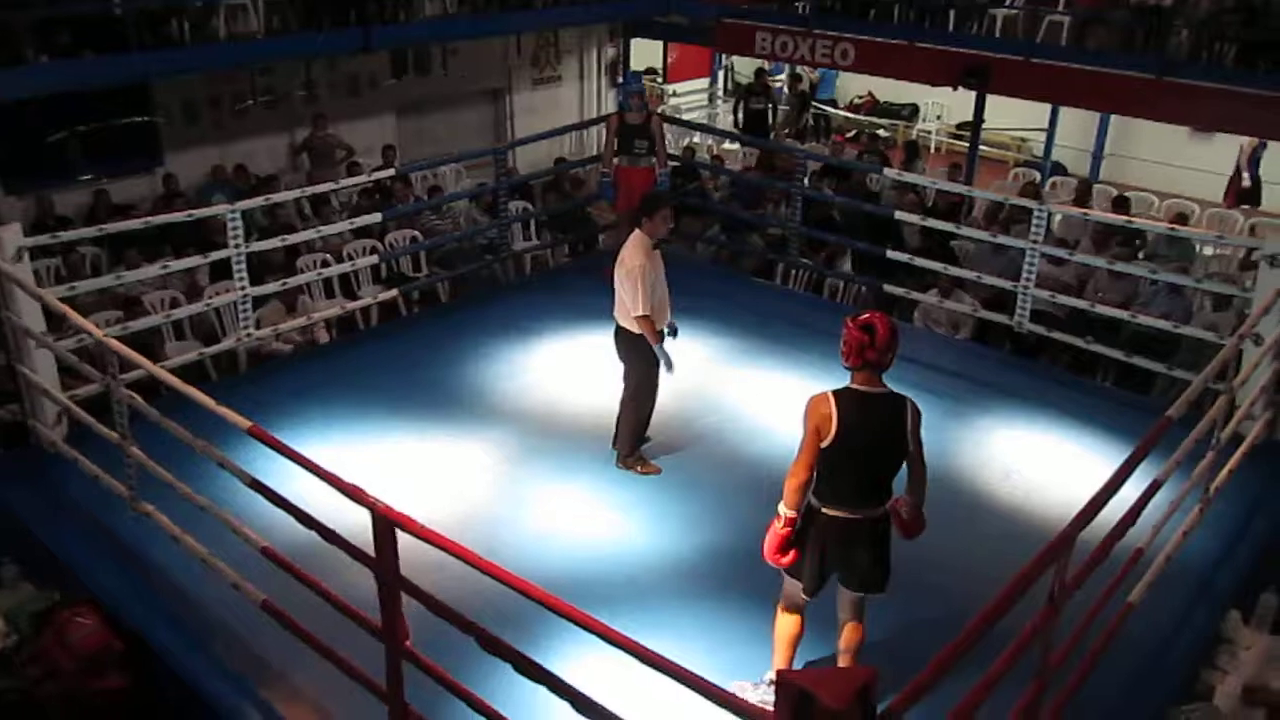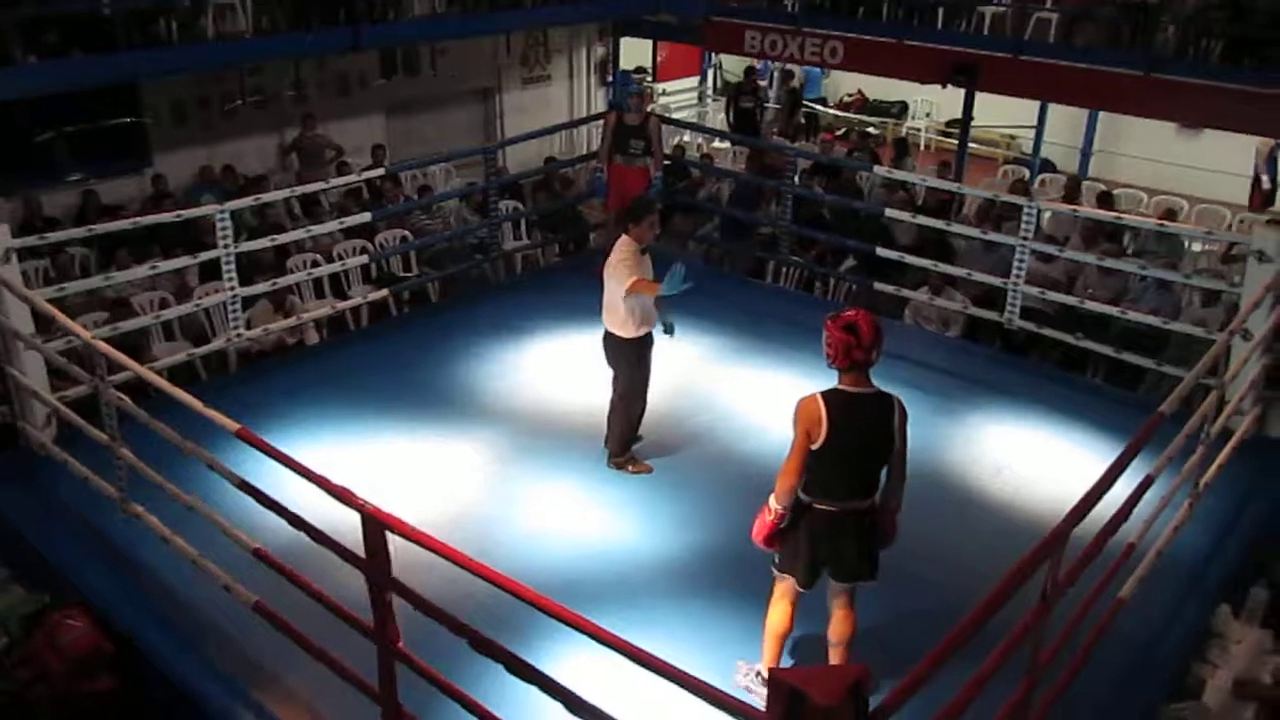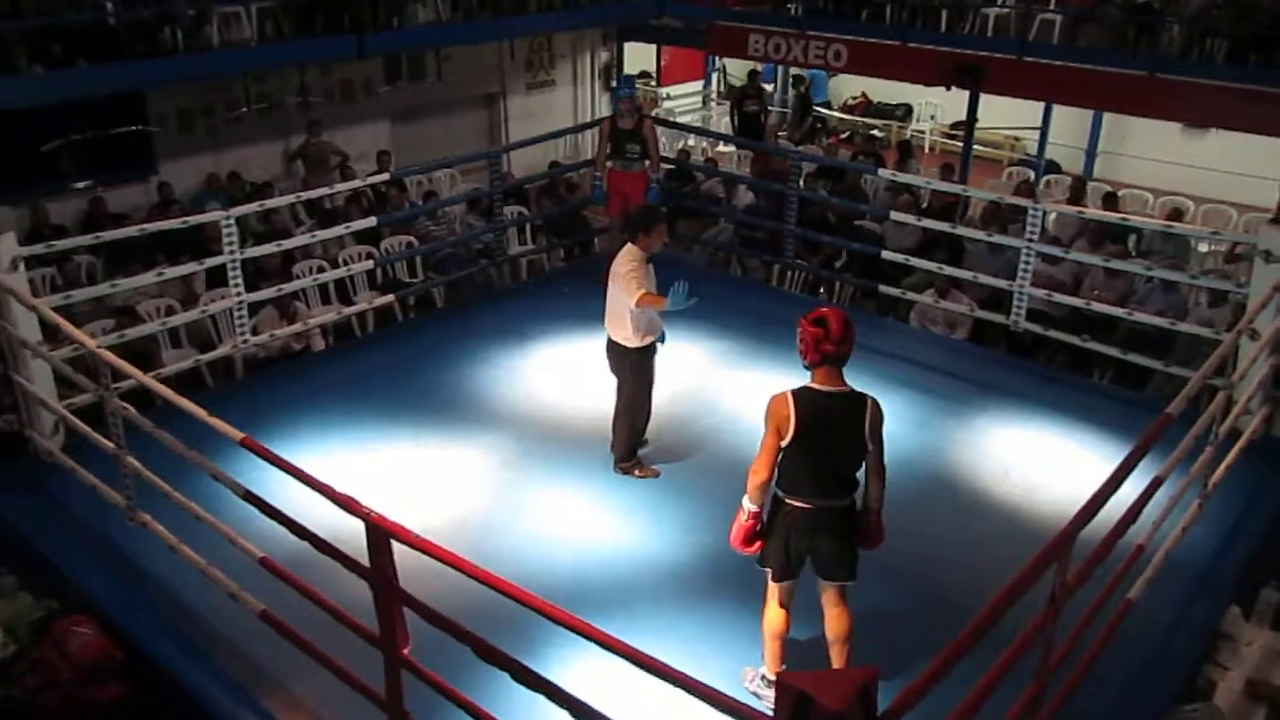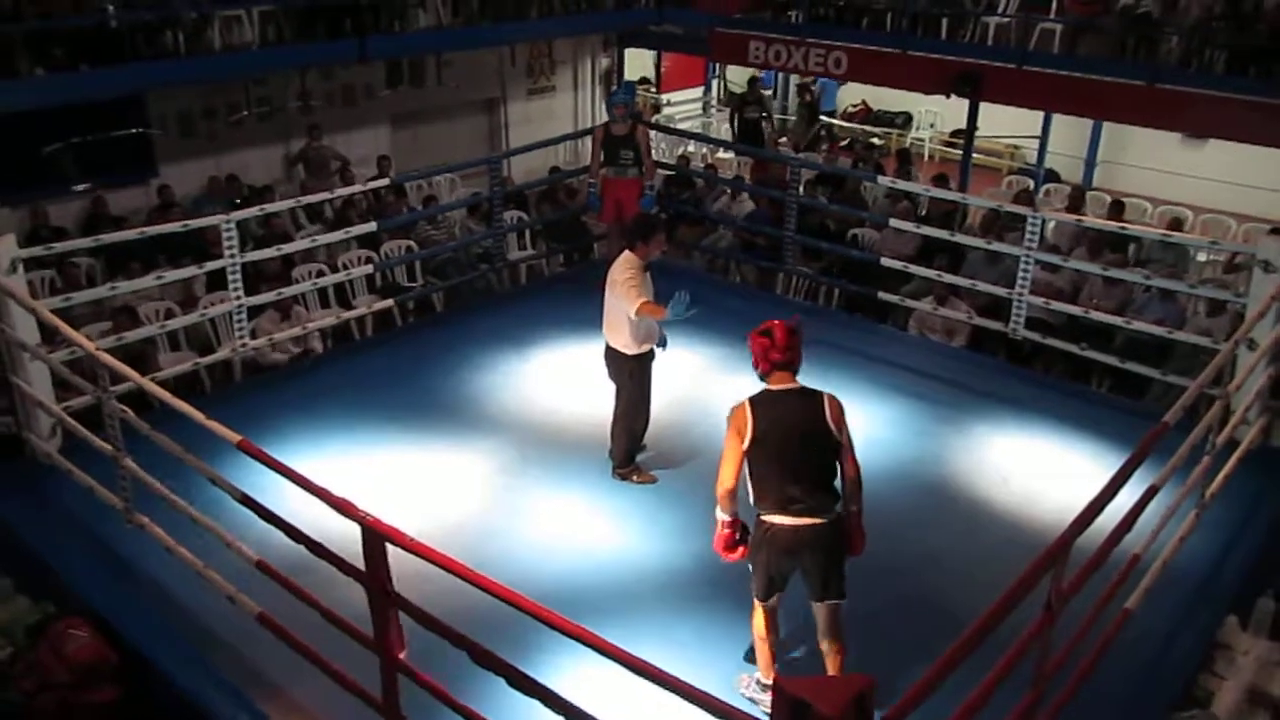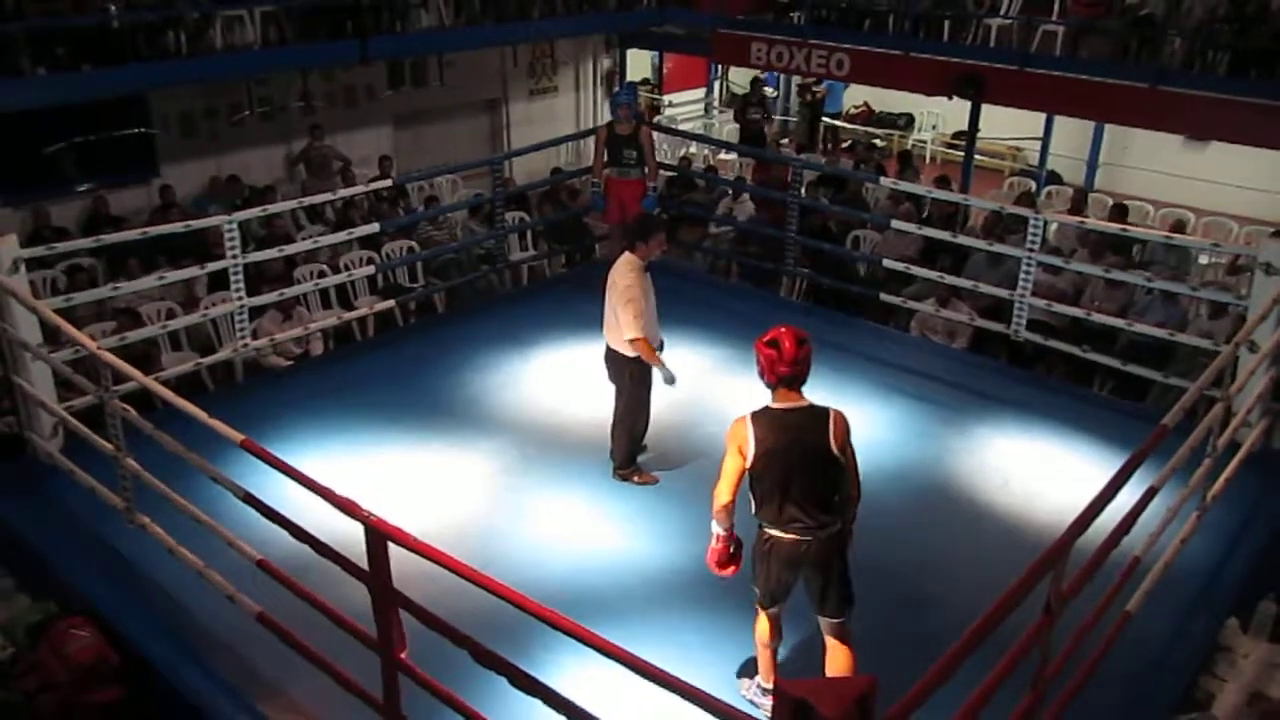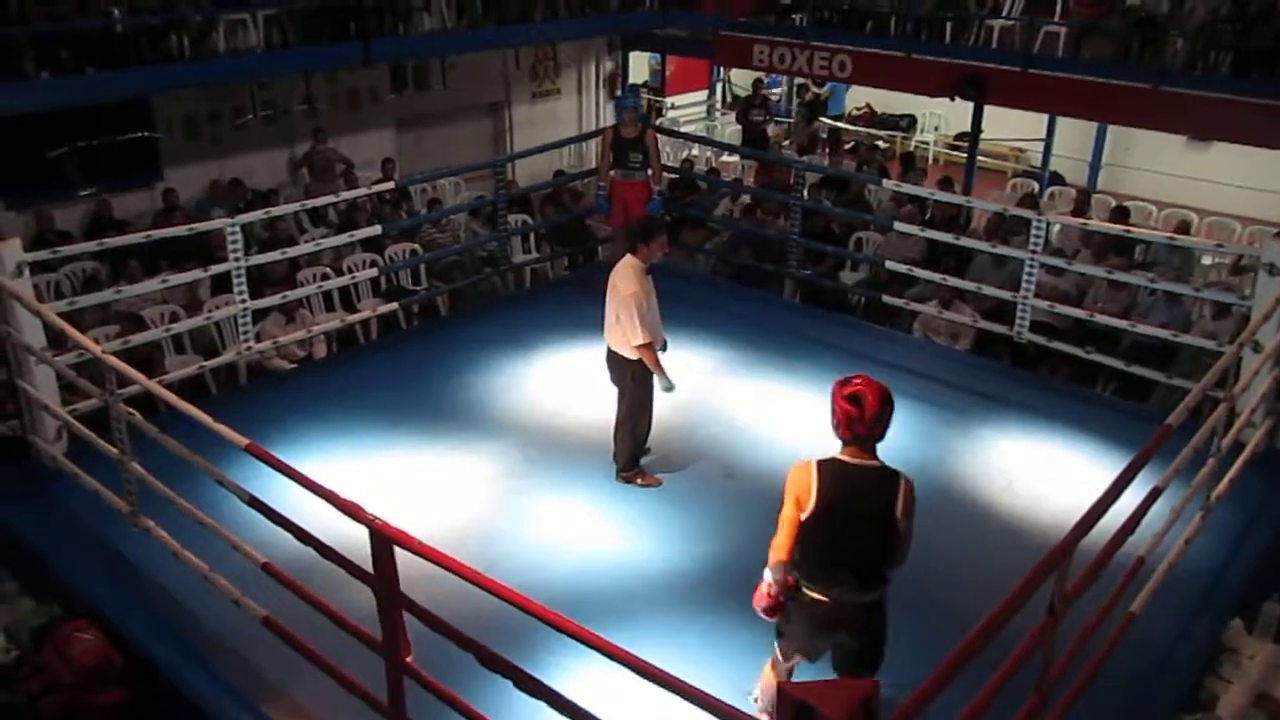
dt=0.4s
person 1, frame 1
left shoulder: (823, 406)
right shoulder: (907, 411)
left elbow: (800, 474)
right elbow: (917, 473)
left wrist: (784, 520)
right wrist: (914, 507)
left hip: (824, 522)
right hip: (872, 527)
left knee: (791, 602)
right knee: (852, 611)
left ankle: (775, 685)
person 1, frame 2
left shoulder: (813, 407)
right shoulder: (894, 409)
left elbow: (791, 475)
right elbow: (896, 474)
left wrist: (774, 511)
right wrist: (887, 513)
left hip: (813, 517)
right hip: (859, 520)
left knee: (784, 596)
right knee: (843, 602)
left ankle: (765, 677)
person 1, frame 3
left shoulder: (784, 405)
right shoulder: (869, 409)
left elbow: (762, 472)
right elbow: (875, 473)
left wrist: (750, 511)
right wrist: (872, 513)
left hip: (791, 514)
right hip: (839, 516)
left knee: (778, 597)
right knee: (835, 600)
left ankle: (771, 679)
person 1, frame 4
left shoulder: (744, 413)
right shoulder: (829, 405)
left elbow: (727, 483)
right elbow: (851, 473)
left wrist: (726, 520)
right wrist: (852, 516)
left hip: (774, 531)
right hip: (824, 530)
left knee: (765, 606)
right knee: (828, 616)
left ankle: (766, 685)
person 1, frame 5
left shoulder: (745, 428)
right shoulder: (834, 422)
left elbow: (724, 499)
right elbow: (852, 491)
left wrist: (722, 535)
right wrist: (845, 526)
left hip: (776, 542)
right hip: (825, 542)
left knee: (768, 612)
right knee: (837, 633)
left ankle: (767, 688)
person 1, frame 6
left shoulder: (805, 476)
right shoulder: (901, 488)
left elbow: (780, 554)
right elbow: (897, 557)
left wrist: (773, 582)
left hip: (812, 601)
right hip: (865, 609)
left knee: (783, 660)
person 2, frame 1
left shoulder: (645, 244)
right shoulder: (638, 259)
right elbow: (640, 313)
left wrist: (667, 320)
right wrist: (658, 347)
left hip: (639, 333)
right hip: (637, 337)
left knee: (638, 389)
right knee: (640, 394)
left ankle: (625, 437)
right ankle: (628, 455)
person 2, frame 2
left shoulder: (639, 249)
right shoulder: (622, 258)
right elbow: (632, 286)
left wrist: (661, 316)
right wrist: (664, 289)
left hip: (637, 334)
right hip: (625, 340)
left knee: (633, 392)
right knee: (629, 396)
left ankle: (618, 436)
right ankle: (619, 455)
person 2, frame 3
left shoulder: (639, 256)
right shoulder: (628, 268)
right elbow: (640, 298)
left wrist: (657, 325)
right wrist: (669, 304)
left hip: (638, 342)
right hip: (629, 348)
left knee: (635, 398)
right knee: (634, 402)
left ankle: (625, 441)
right ankle: (626, 460)
person 2, frame 4
left shoulder: (634, 263)
right shoulder: (627, 275)
right elbow: (639, 307)
left wrist: (656, 330)
right wrist: (669, 313)
left hip: (631, 348)
right hip: (628, 355)
left knee: (630, 405)
right knee: (633, 409)
left ankle: (623, 446)
right ankle: (624, 466)
person 2, frame 5
left shoulder: (632, 264)
right shoulder: (628, 279)
right elbow: (634, 335)
left wrist: (655, 338)
right wrist: (660, 366)
left hip: (628, 353)
right hip: (628, 358)
left knee: (630, 407)
right knee: (633, 411)
left ankle: (623, 447)
right ankle: (625, 466)
person 2, frame 6
left shoulder: (630, 266)
right shoulder: (631, 287)
right elbow: (640, 341)
left wrist: (658, 336)
right wrist: (661, 375)
left hip: (624, 353)
right hip: (631, 360)
left knee: (632, 409)
right knee: (635, 413)
left ankle: (627, 449)
right ankle: (628, 469)
person 3, frame 1
left shoulder: (654, 120)
right shoulder: (615, 120)
left elbow: (661, 150)
right elbow: (608, 150)
left wrist: (663, 177)
right wrist: (606, 178)
left hip: (645, 173)
right hip: (623, 172)
right knee: (622, 216)
person 3, frame 2
left shoulder: (651, 122)
right shoulder: (613, 118)
left elbow: (658, 152)
right elbow: (605, 146)
left wrist: (657, 180)
left hip: (639, 173)
right hip: (617, 171)
right knee: (612, 214)
person 3, frame 3
left shoulder: (645, 124)
right shoulder: (607, 125)
left elbow: (654, 155)
right elbow: (601, 154)
left wrist: (655, 183)
right wrist: (597, 182)
left hip: (638, 178)
right hip: (615, 177)
right knee: (615, 221)
person 3, frame 4
left shoulder: (639, 131)
right shoulder: (601, 131)
left elbow: (647, 162)
right elbow: (595, 162)
left wrist: (649, 191)
right wrist: (592, 190)
left hip: (632, 185)
right hip: (609, 184)
right knee: (611, 229)
person 3, frame 5
left shoulder: (643, 131)
right shoulder: (604, 131)
left elbow: (651, 163)
right elbow: (598, 162)
left wrist: (652, 192)
right wrist: (596, 189)
left hip: (635, 185)
right hip: (613, 185)
right knee: (614, 228)
person 3, frame 6
left shoulder: (648, 134)
right shoulder: (610, 133)
left elbow: (656, 166)
right elbow: (604, 164)
left wrist: (657, 195)
right wrist: (601, 192)
left hip: (640, 188)
right hip: (617, 186)
right knee: (617, 229)
